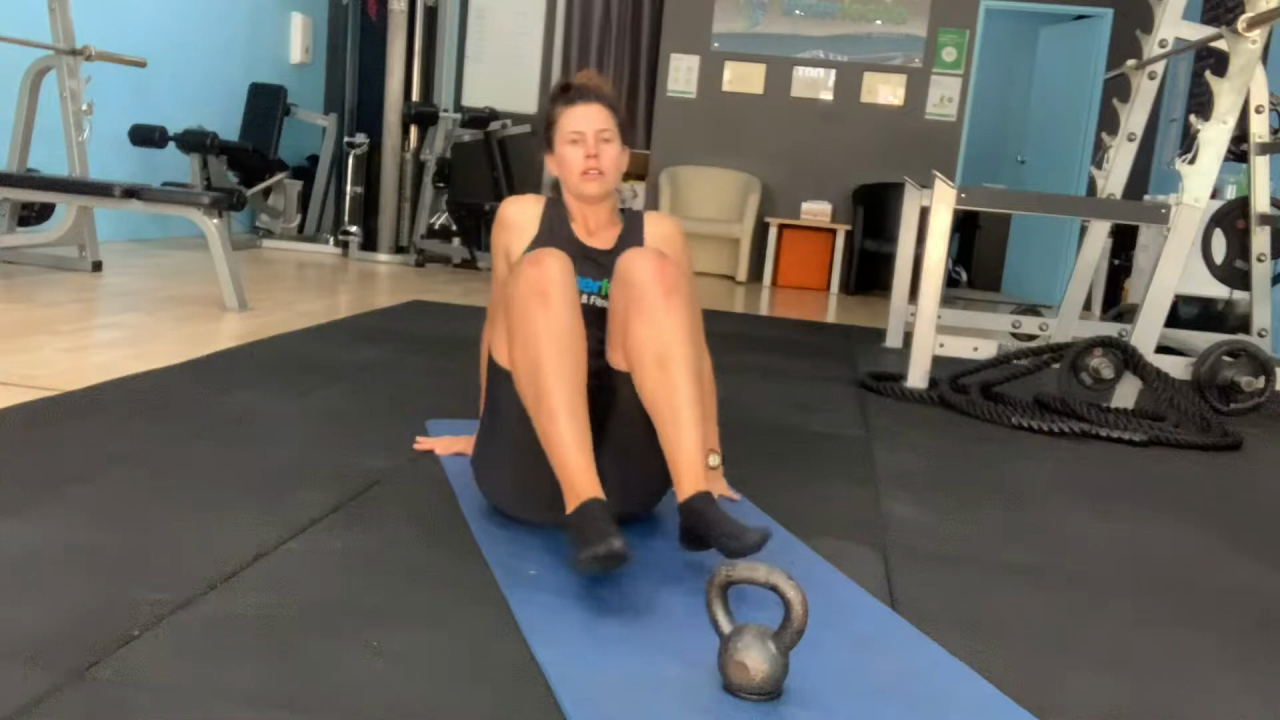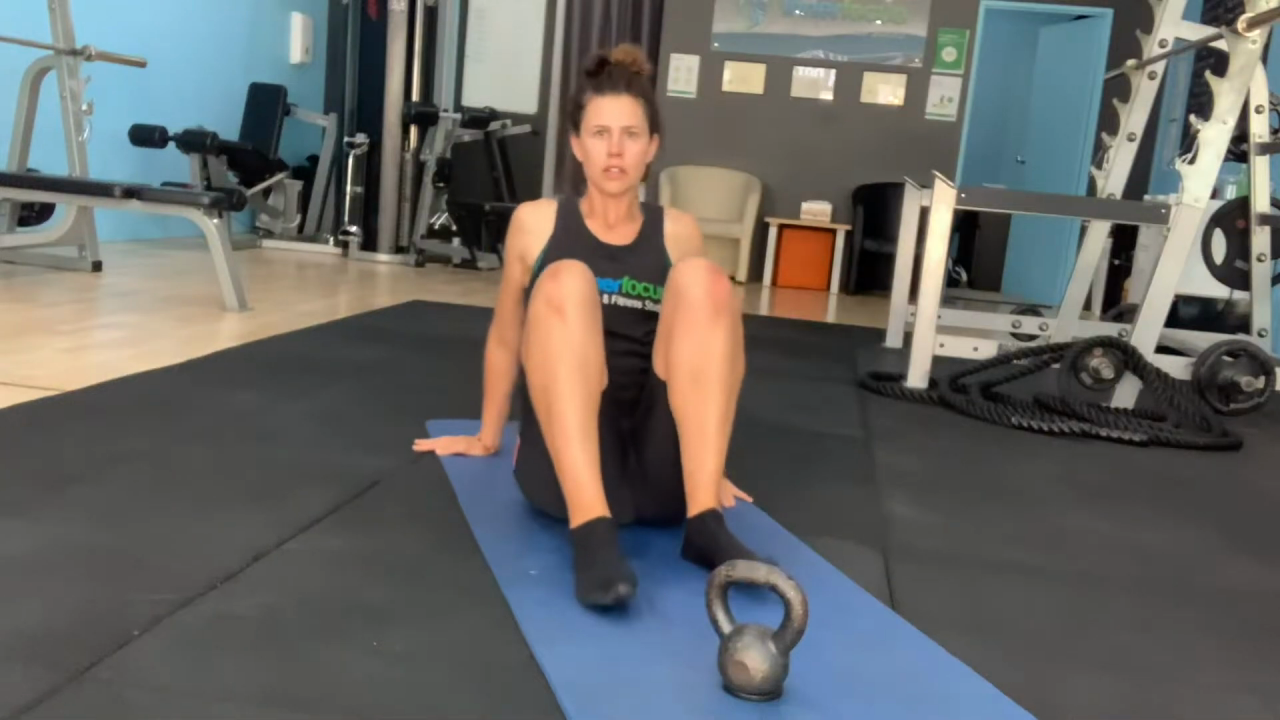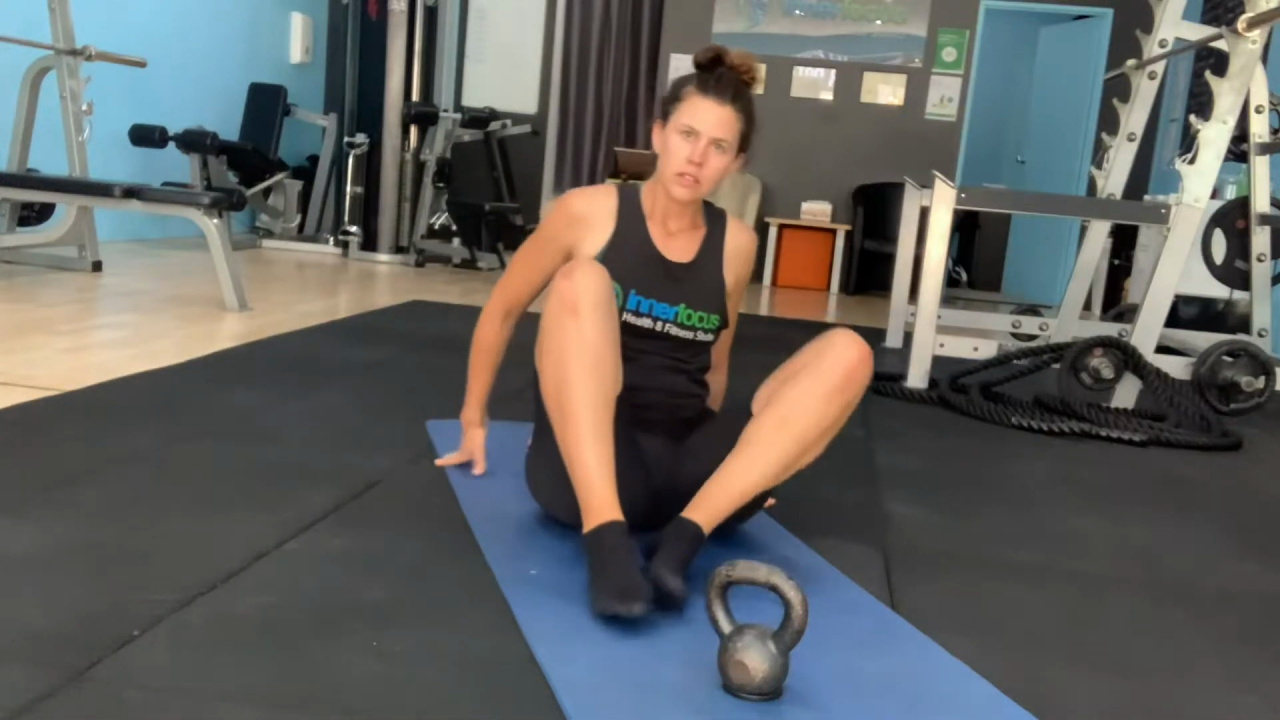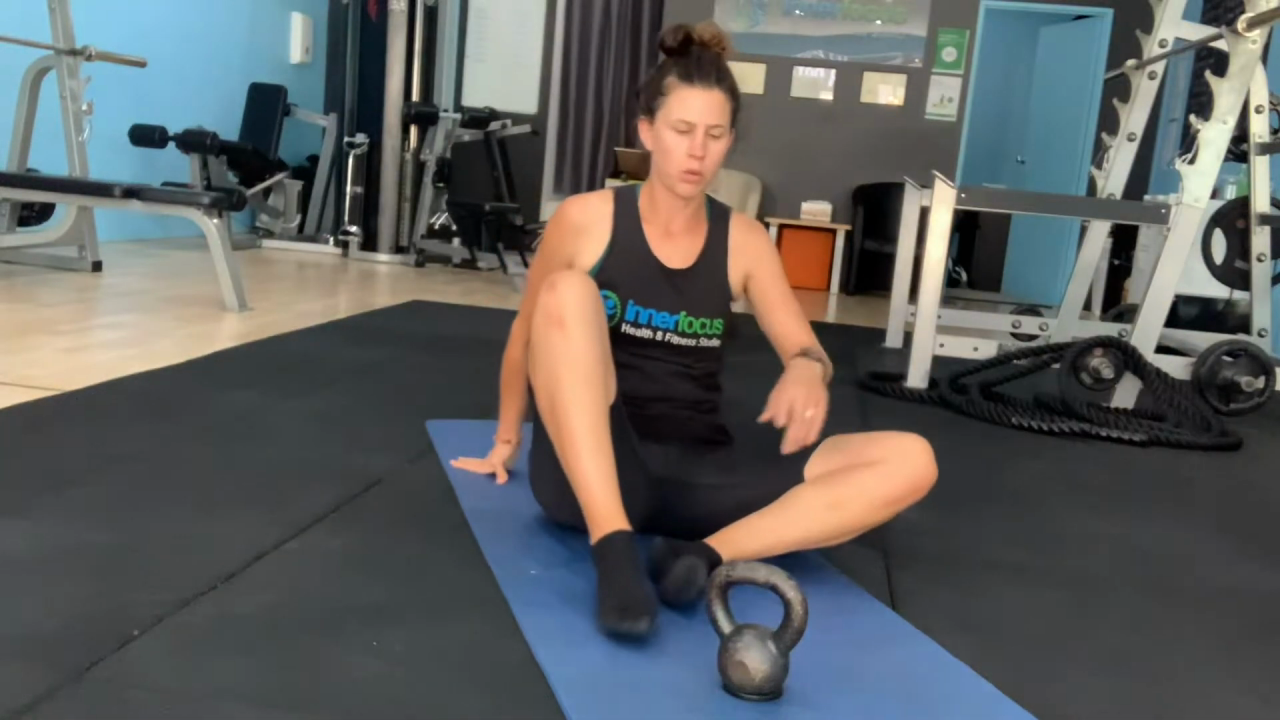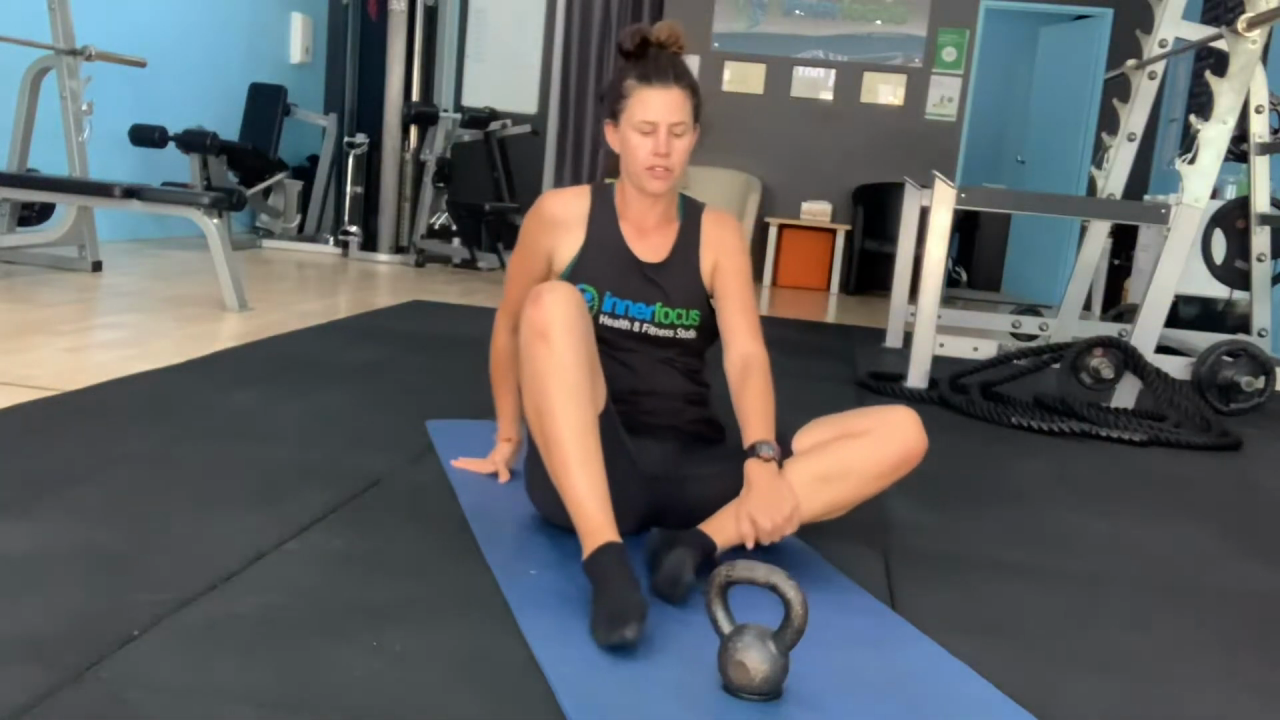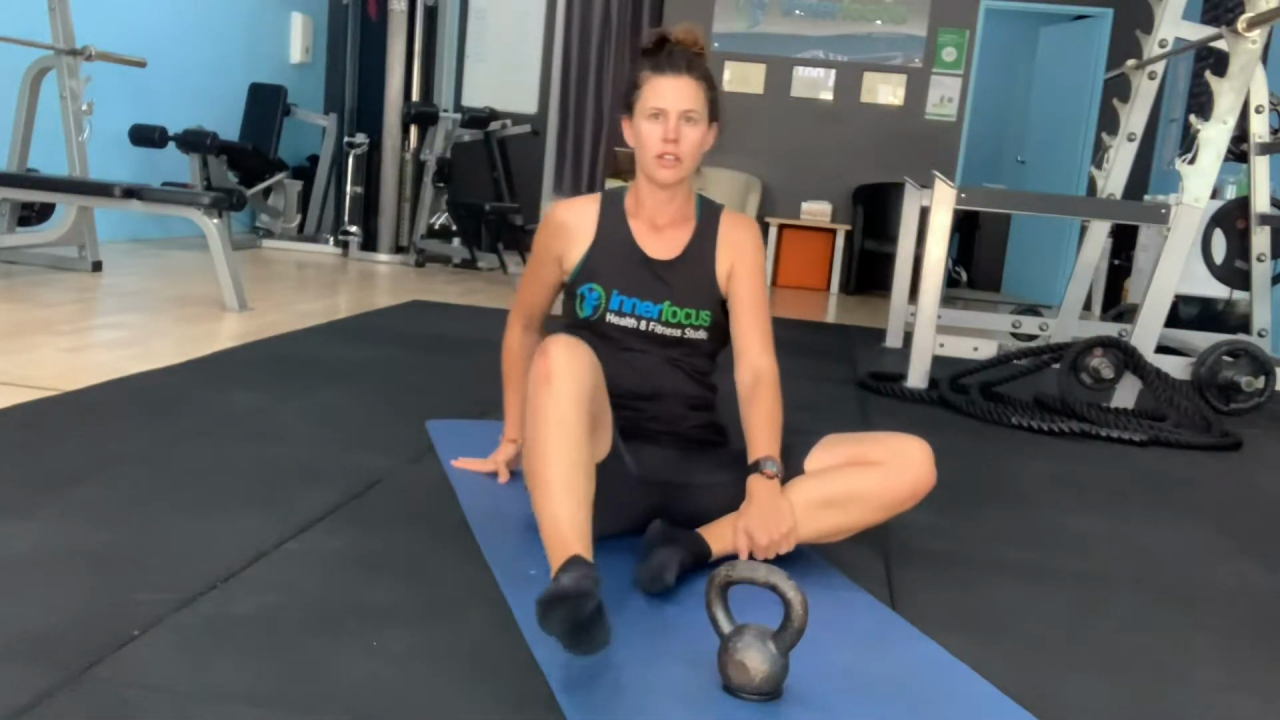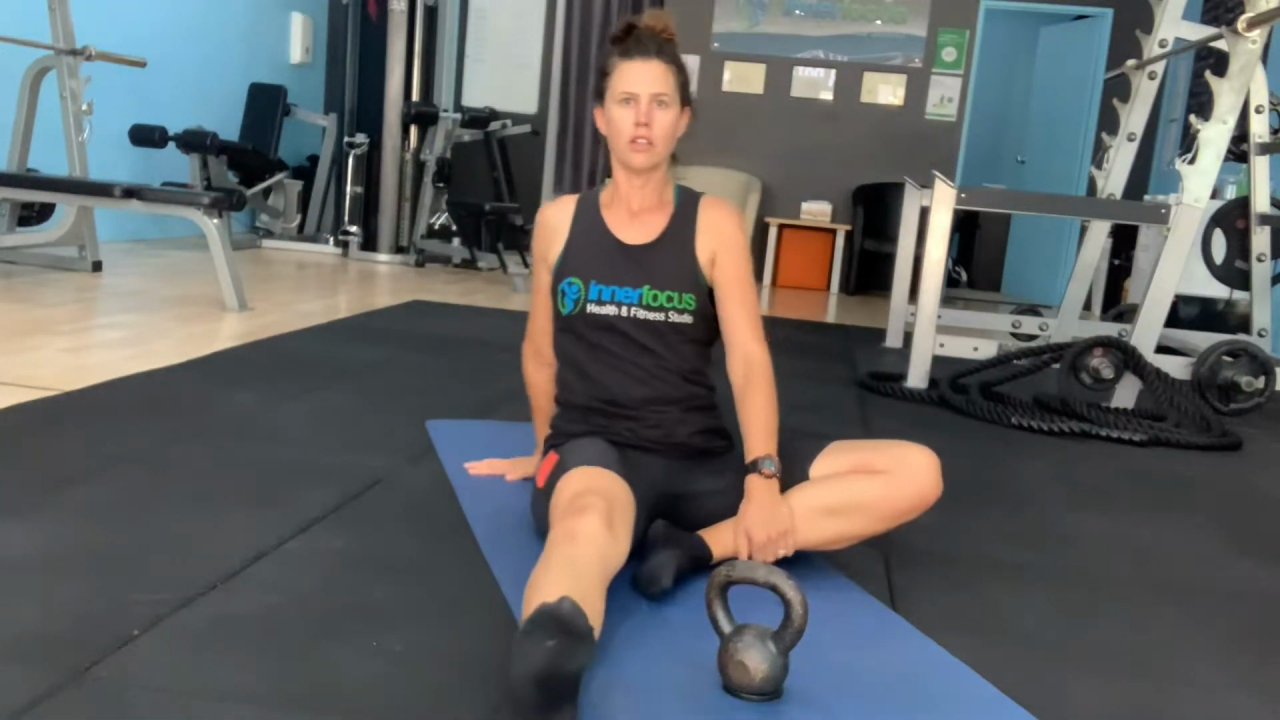
dt=0.7s
person 1, frame 1
left shoulder: (659, 234)
right shoulder: (521, 218)
left elbow: (690, 346)
left wrist: (709, 460)
right wrist: (484, 432)
left hip: (628, 469)
right hip: (530, 467)
left knee: (645, 268)
right knee: (543, 269)
left ankle: (696, 504)
right ankle: (584, 511)
person 1, frame 2
left shoulder: (679, 233)
right shoulder: (536, 223)
right elbow: (505, 339)
left wrist: (708, 468)
right wrist: (487, 437)
left hip: (663, 465)
right hip: (569, 463)
left knee: (705, 279)
right knee: (566, 281)
left ankle: (704, 521)
right ankle: (591, 529)
person 1, frame 3
left shoulder: (736, 244)
right shoulder: (587, 212)
right elbow: (501, 310)
right wrist: (473, 420)
left hip: (685, 467)
right hip: (584, 468)
left knee: (847, 354)
right knee: (585, 281)
left ankle: (686, 530)
right ankle: (606, 534)
person 1, frame 4
left shoulder: (745, 239)
right shoulder: (585, 219)
left elbow: (800, 344)
right elbow: (526, 331)
left wrist: (805, 369)
right wrist: (507, 439)
left hip: (698, 473)
right hip: (590, 471)
left knee: (911, 462)
right knee: (567, 293)
left ankle: (705, 555)
right ankle: (613, 547)
person 1, frame 5
left shoulder: (719, 233)
right shoulder: (562, 214)
left elbow: (745, 355)
right elbow: (510, 326)
left wrist: (762, 464)
right wrist: (508, 439)
left hip: (689, 467)
right hip: (585, 472)
left knee: (900, 432)
right knee: (553, 302)
left ankle: (703, 540)
right ankle: (604, 558)
person 1, frame 6
left shoulder: (735, 236)
right shoulder: (574, 220)
left elbow: (756, 369)
right elbow: (524, 327)
left wrist: (765, 482)
right wrist: (514, 439)
left hip: (696, 468)
right hip: (602, 465)
left knee: (910, 465)
right knee: (566, 360)
left ankle: (702, 541)
right ankle: (573, 583)
person 1, frame 7
left shoulder: (715, 222)
right shoulder: (559, 221)
left elbow: (748, 355)
left wrist: (762, 478)
right wrist: (544, 448)
left hip: (699, 456)
right hip: (594, 446)
left knee: (916, 474)
right knee: (590, 520)
left ankle: (700, 545)
right ankle: (549, 660)
